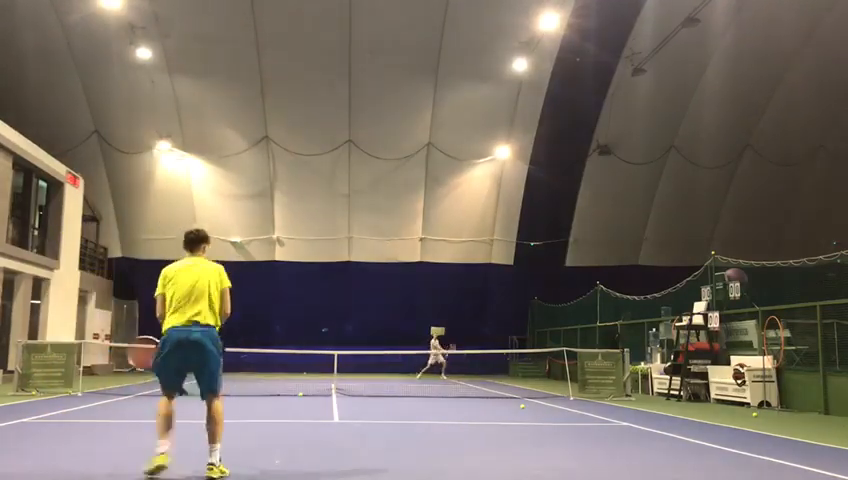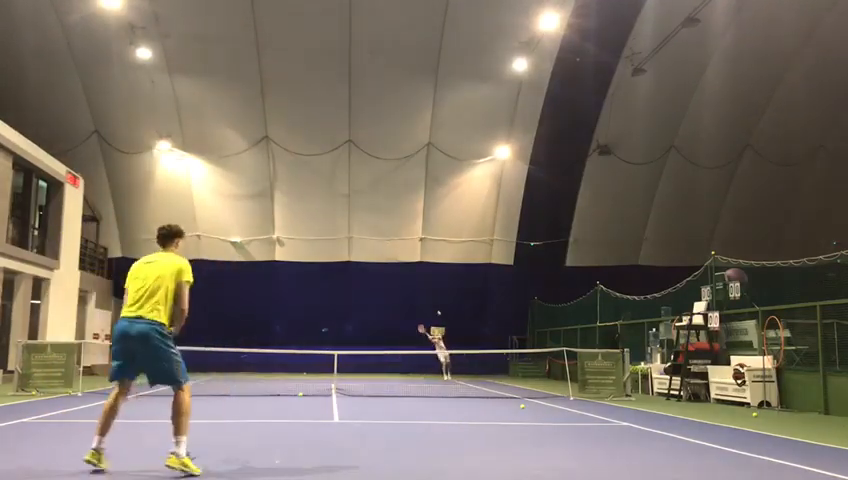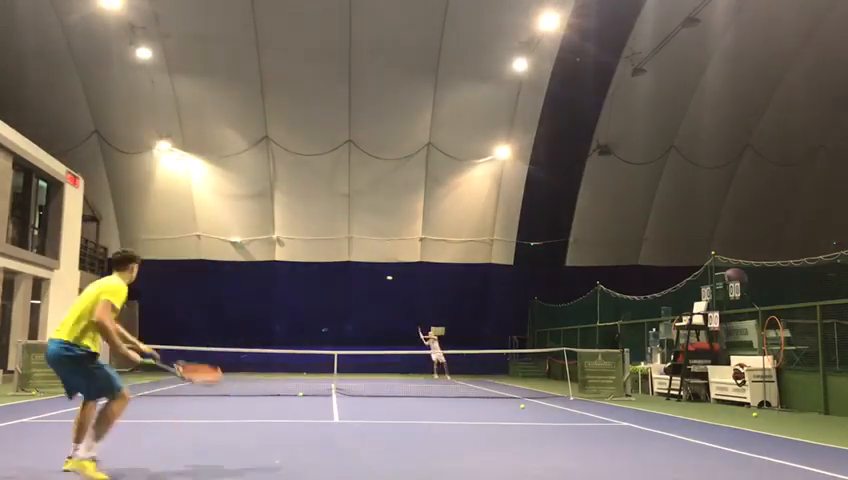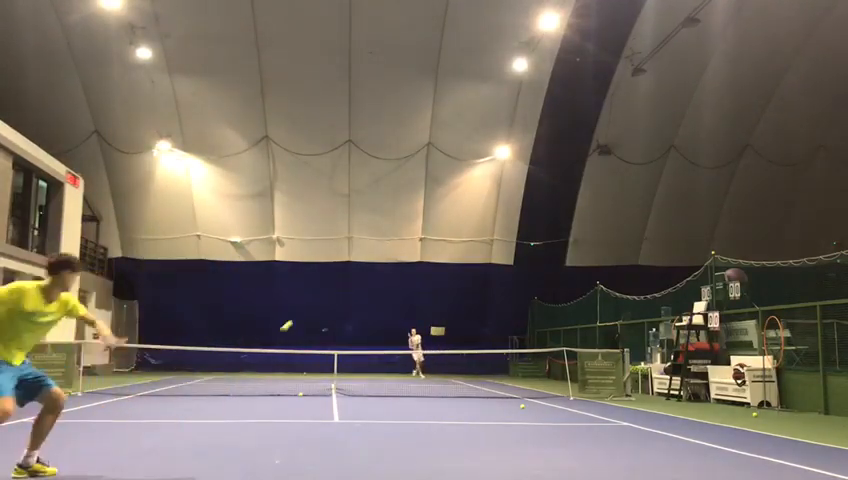
dt=0.4s
person 1, frame 1
left shoulder: (168, 271)
right shoulder: (217, 270)
left elbow: (160, 312)
right elbow: (226, 311)
left hip: (175, 334)
right hip: (206, 335)
left knee: (167, 396)
right knee: (213, 398)
left ankle: (161, 453)
person 1, frame 2
left shoulder: (138, 264)
right shoulder: (181, 264)
left elbow: (127, 301)
right elbow: (182, 308)
right wrist: (173, 330)
left hip: (125, 326)
right hip: (153, 329)
left knee: (121, 389)
right knee: (182, 388)
left ankle: (96, 450)
right ankle: (179, 454)
person 1, frame 3
left shoulder: (102, 283)
right shoulder: (118, 287)
left elbow: (111, 324)
right elbow: (100, 320)
left wrist: (138, 344)
right wrist: (124, 351)
left hip: (56, 346)
right hip: (72, 349)
left knee: (91, 397)
right knee: (120, 396)
left ankle: (75, 455)
right ankle: (84, 456)
person 1, frame 4
left shoulder: (65, 301)
right shoulder: (20, 291)
left elbow: (94, 320)
left wrist: (107, 335)
left knee: (56, 399)
left ankle: (28, 461)
